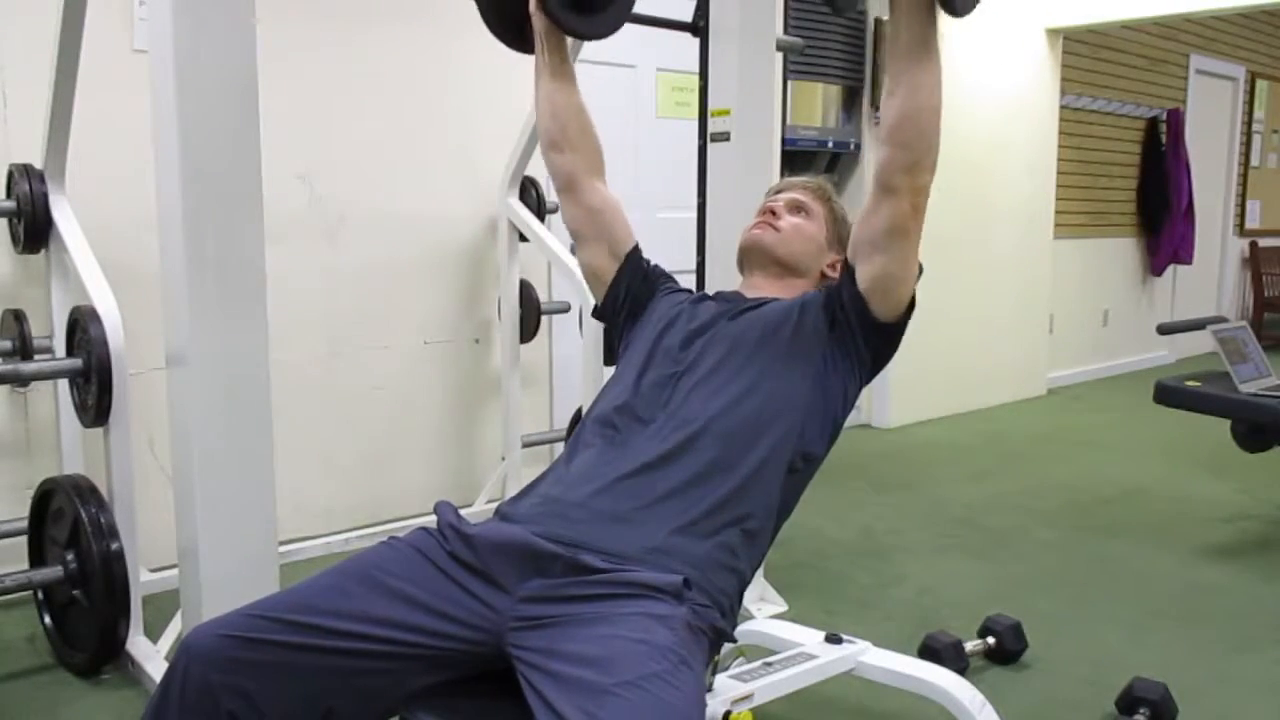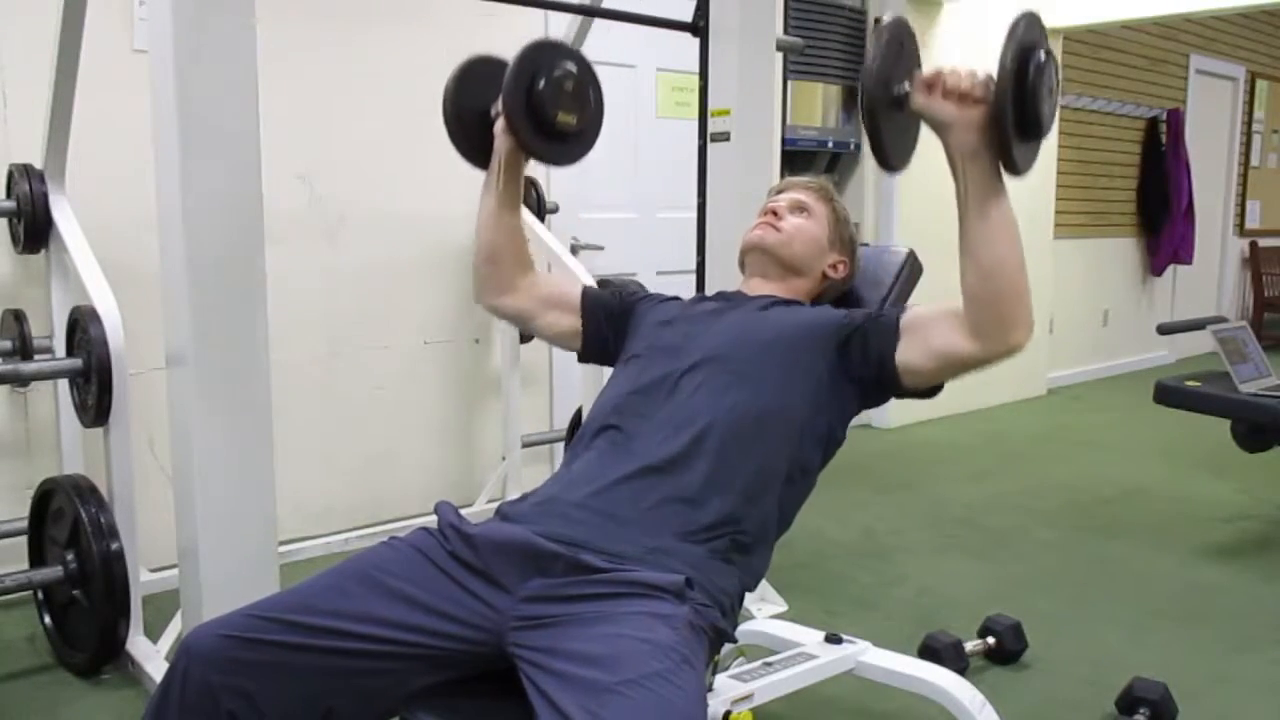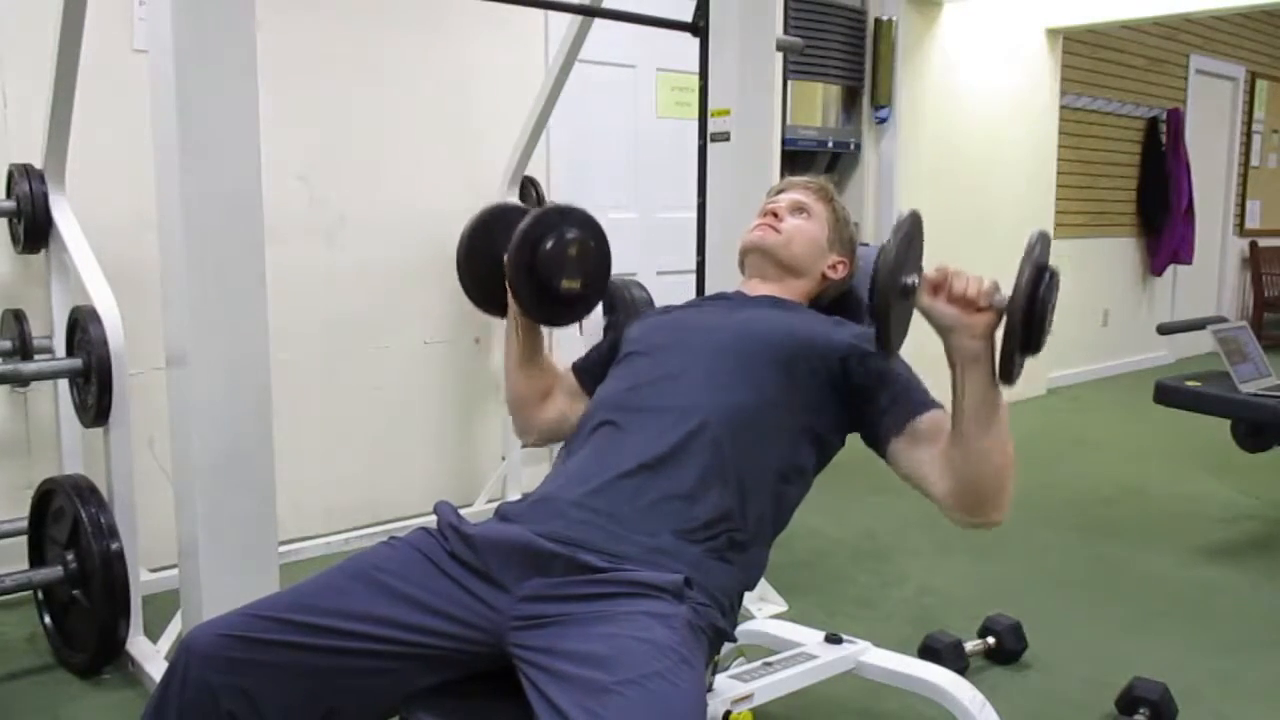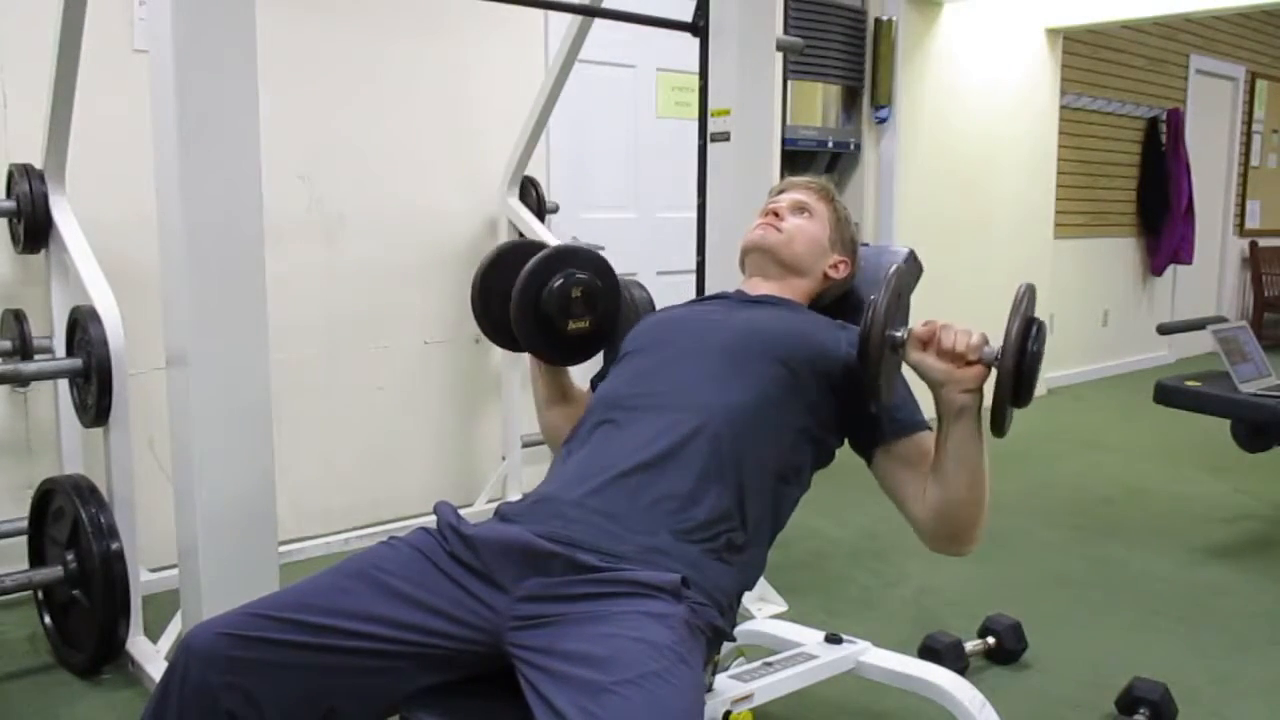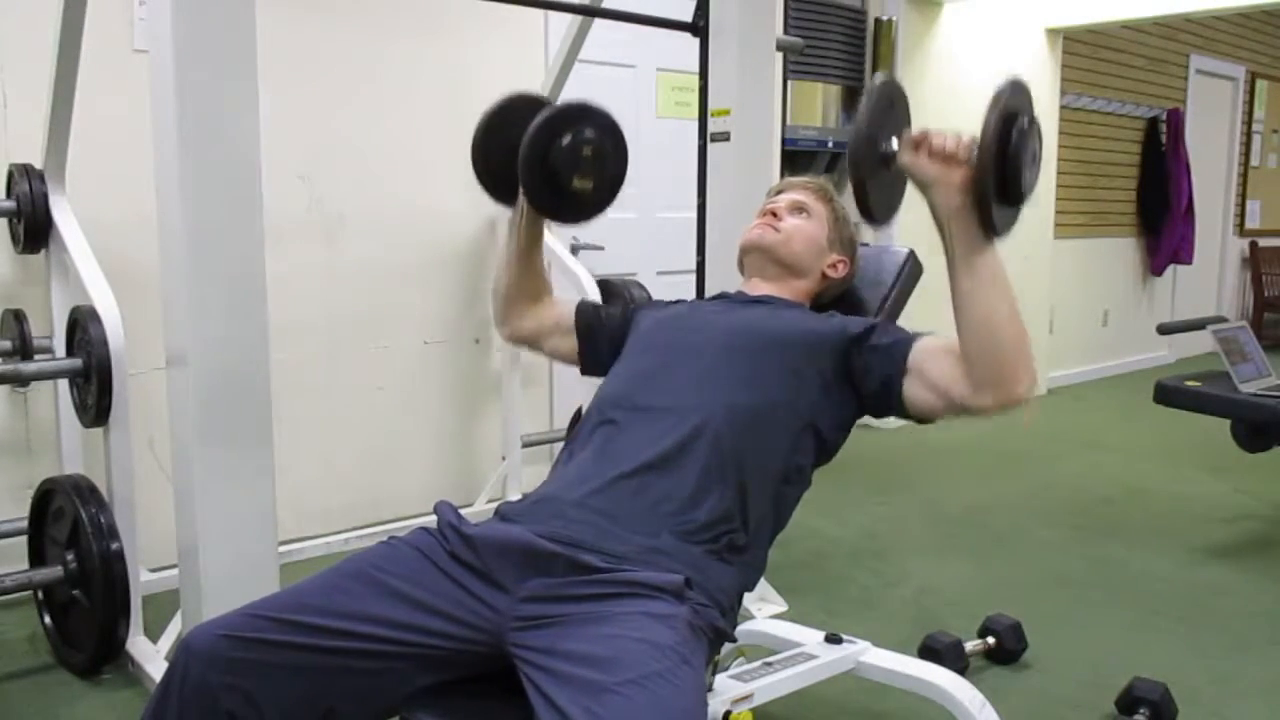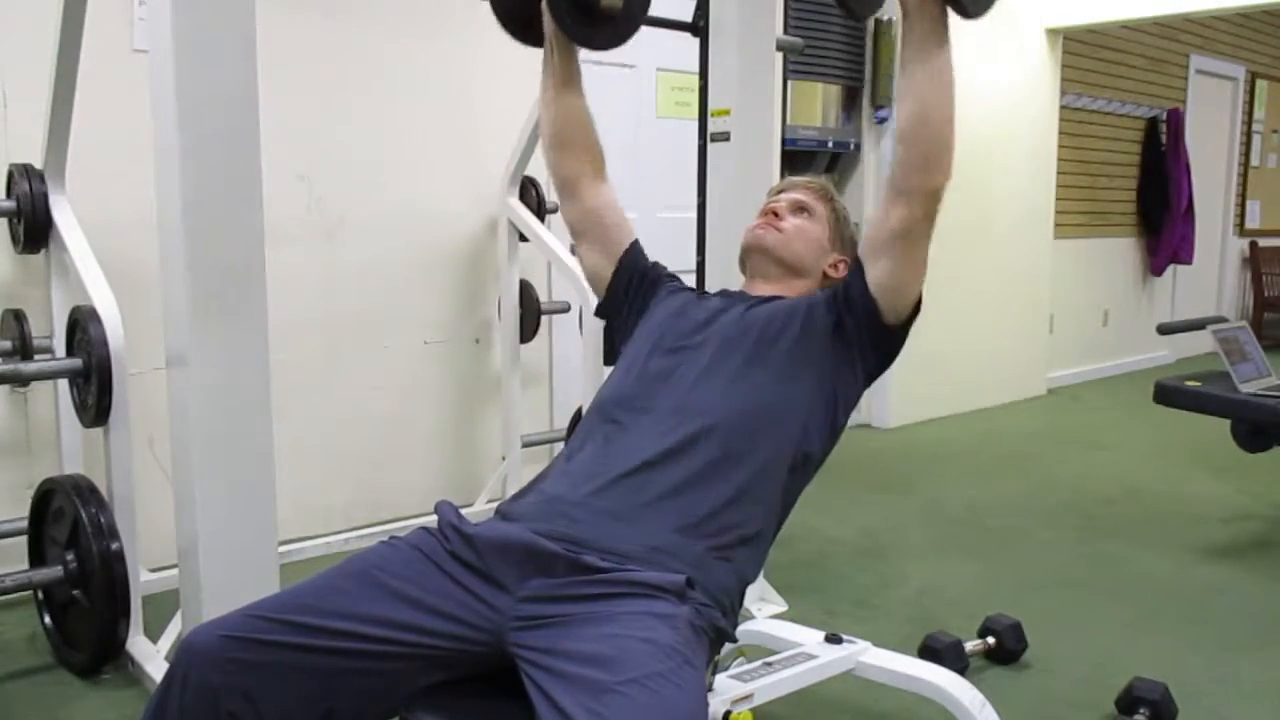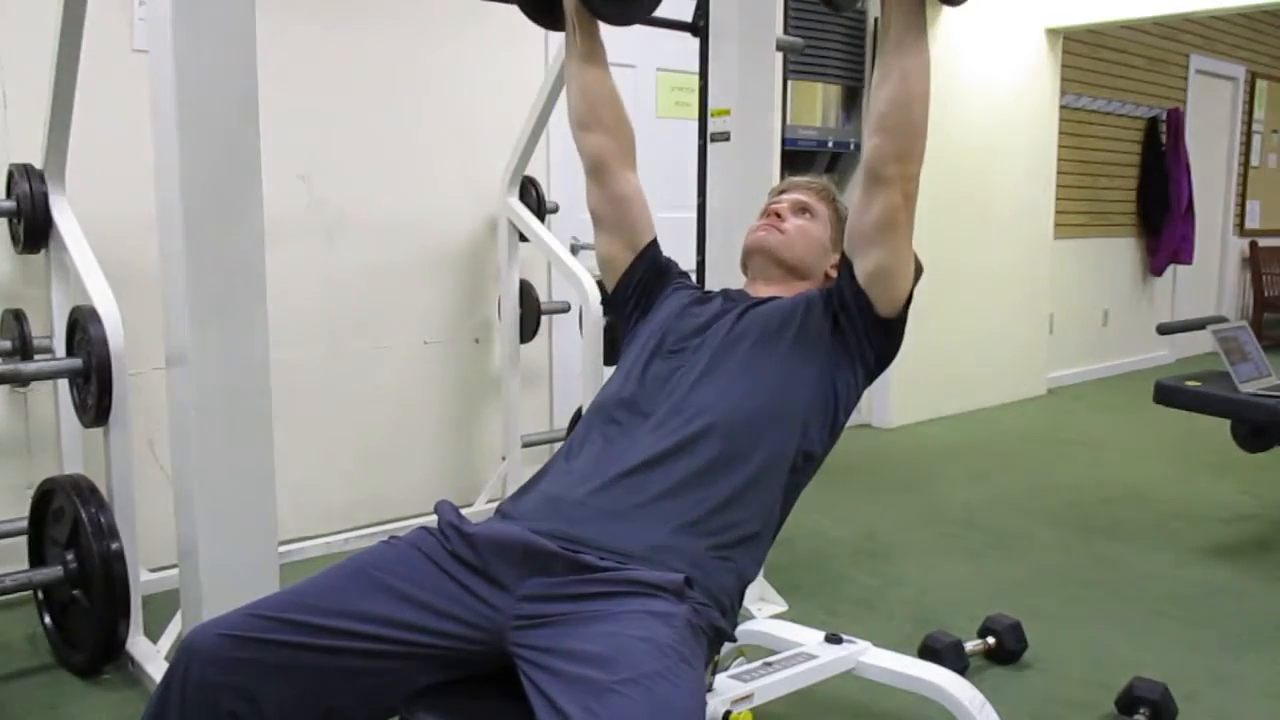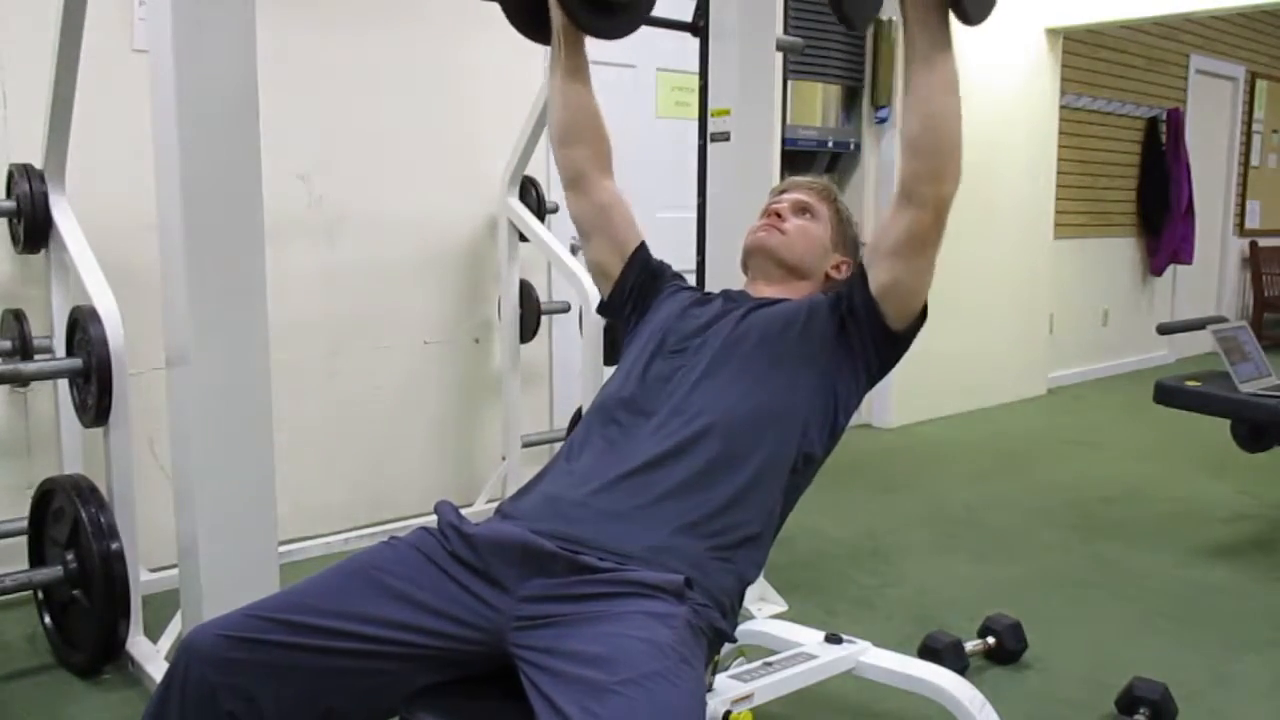
dt=0.4s
person 1, frame 1
left shoulder: (832, 334)
right shoulder: (659, 308)
left elbow: (901, 187)
right elbow: (577, 176)
left hip: (644, 597)
right hip: (497, 549)
person 1, frame 2
left shoulder: (838, 340)
right shoulder: (657, 317)
left elbow: (992, 332)
right elbow: (506, 291)
left wrist: (969, 151)
right wrist: (508, 155)
left hip: (646, 595)
right hip: (503, 549)
person 1, frame 3
left shoulder: (839, 349)
right shoulder: (656, 323)
left elbow: (976, 499)
right elbow: (535, 416)
left wrist: (970, 353)
right wrist: (523, 301)
left hip: (646, 595)
right hip: (497, 551)
person 1, frame 4
left shoulder: (841, 351)
right shoulder: (663, 322)
left elbow: (948, 528)
left wrist: (958, 400)
left hip: (646, 594)
right hip: (498, 549)
person 1, frame 5
left shoulder: (839, 342)
right shoulder: (660, 318)
left elbow: (998, 386)
right elbow: (522, 320)
left wrist: (958, 211)
right wrist: (531, 202)
left hip: (644, 594)
right hip: (496, 552)
person 1, frame 6
left shoulder: (835, 333)
right shoulder: (662, 304)
left elbow: (917, 194)
right elbow: (579, 185)
left hip: (643, 595)
right hip: (497, 549)
person 1, frame 7
left shoulder: (836, 332)
right shoulder: (667, 302)
left elbow: (890, 176)
right elbow: (607, 159)
left hip: (644, 595)
right hip: (498, 549)
person 1, frame 8
left shoulder: (837, 336)
right shoulder: (664, 305)
left elbow: (922, 203)
right elbow: (586, 179)
left hip: (645, 593)
right hip: (500, 547)
